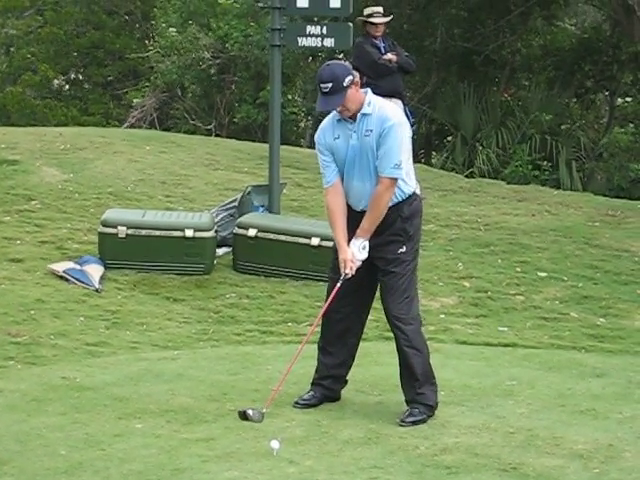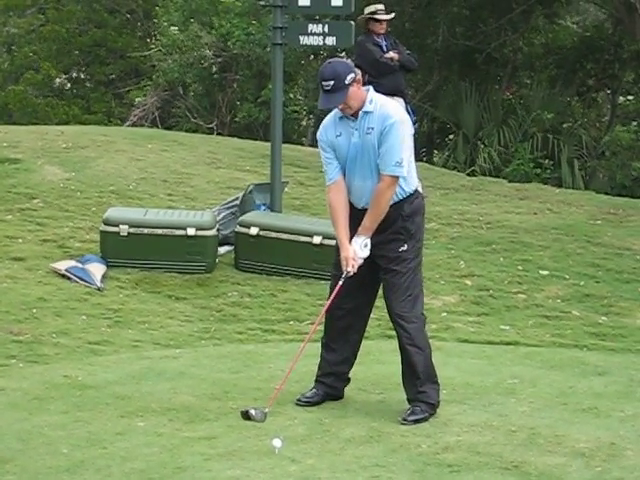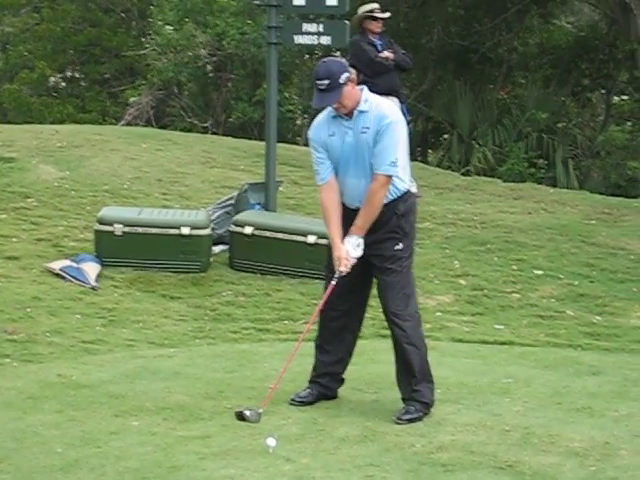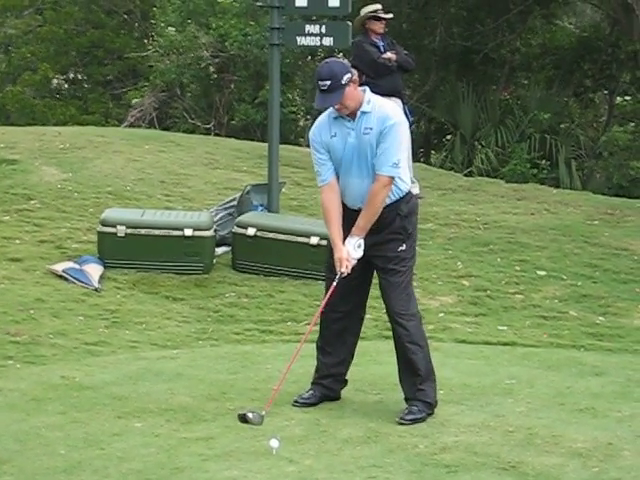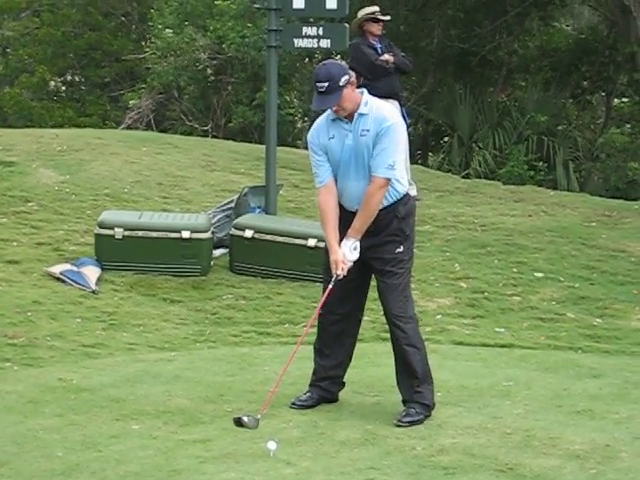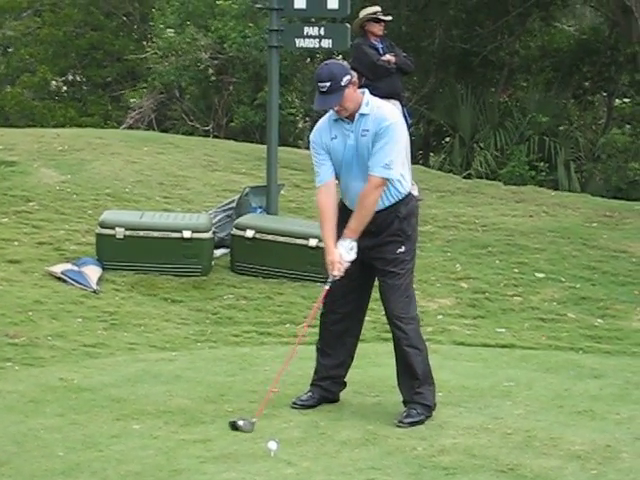
dt=0.1s
person 1, frame 1
left shoulder: (390, 119)
right shoulder: (326, 132)
left elbow: (387, 185)
right elbow: (334, 191)
left wrist: (362, 240)
right wrist: (343, 246)
left hip: (397, 218)
right hip: (355, 217)
left knee: (400, 310)
right knee: (340, 307)
left ankle: (422, 397)
right ankle: (327, 383)
person 1, frame 2
left shoulder: (392, 117)
right shoulder: (328, 129)
left elbow: (388, 183)
right elbow: (336, 188)
left wrist: (364, 238)
right wrist: (345, 244)
left hip: (399, 216)
right hip: (357, 215)
left knee: (403, 308)
right knee: (343, 304)
left ankle: (424, 396)
right ankle: (331, 381)
person 1, frame 3
left shoulder: (386, 116)
right shoulder: (320, 128)
left elbow: (381, 183)
right elbow: (328, 188)
left wrist: (355, 236)
right wrist: (337, 243)
left hip: (391, 216)
right hip: (349, 214)
left knee: (399, 307)
right knee: (337, 304)
left ankle: (418, 395)
right ankle: (324, 381)
person 1, frame 4
left shoulder: (389, 117)
right shoulder: (321, 129)
left elbow: (383, 183)
right elbow: (329, 188)
left wrist: (357, 237)
right wrist: (338, 244)
left hip: (392, 217)
right hip: (351, 216)
left knee: (401, 307)
right knee: (338, 306)
left ankle: (421, 395)
right ankle: (327, 382)
person 1, frame 5
left shoulder: (386, 119)
right shoulder: (319, 132)
left elbow: (379, 186)
right elbow: (326, 190)
left wrist: (352, 239)
right wrist: (334, 246)
left hip: (390, 219)
right hip: (349, 216)
left knee: (398, 309)
right knee: (335, 308)
left ankle: (419, 397)
right ankle: (325, 385)
person 1, frame 6
left shoulder: (387, 119)
right shoulder: (322, 131)
left elbow: (375, 185)
right elbow: (326, 189)
left wrist: (349, 240)
right wrist: (331, 246)
left hip: (392, 218)
right hip: (351, 216)
left knee: (400, 310)
right knee: (337, 307)
left ankle: (420, 398)
right ankle: (326, 384)
person 2, frame 1
left shoulder: (390, 43)
right shoulder: (361, 44)
left elbow: (411, 64)
right elbow: (377, 67)
left wrist: (395, 59)
right wrist: (397, 65)
left hip: (396, 99)
person 2, frame 2
left shoulder: (392, 41)
right shoulder: (363, 42)
left elbow: (413, 62)
right elbow: (379, 66)
left wrist: (397, 57)
right wrist: (399, 63)
left hip: (398, 98)
person 2, frame 3
left shoulder: (387, 41)
right shoulder: (357, 43)
left elbow: (408, 62)
right elbow: (375, 65)
left wrist: (392, 57)
right wrist: (389, 61)
left hip: (393, 99)
person 2, frame 4
left shoulder: (389, 41)
right shoulder: (360, 43)
left elbow: (410, 63)
right elbow: (376, 65)
left wrist: (395, 58)
right wrist: (398, 63)
left hip: (396, 100)
left ankle: (409, 183)
person 2, frame 5
left shoulder: (386, 43)
right shoulder: (358, 45)
left elbow: (408, 64)
right elbow: (375, 68)
left wrist: (392, 60)
right wrist: (394, 65)
left hip: (393, 101)
left ankle: (407, 186)
person 2, frame 6
left shoulder: (388, 44)
right shoulder: (359, 45)
left elbow: (410, 65)
right elbow: (377, 68)
left wrist: (394, 60)
right wrist: (396, 65)
left hip: (395, 102)
left ankle: (408, 187)
